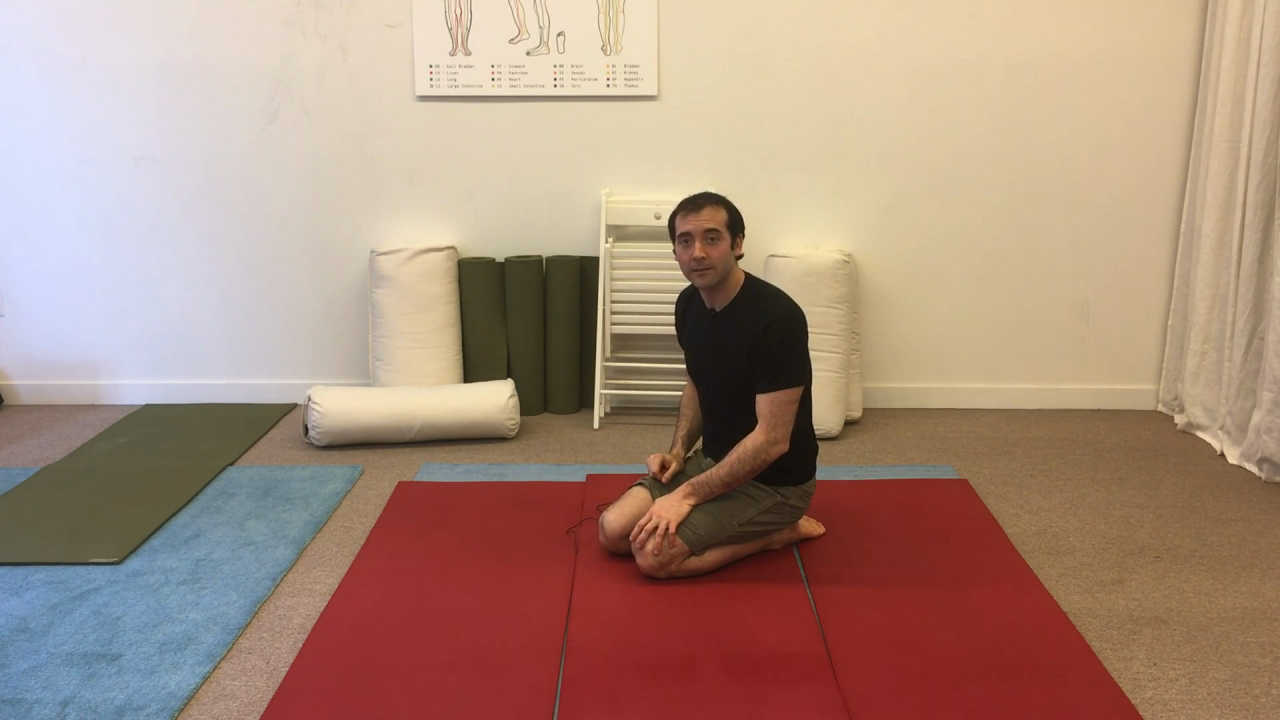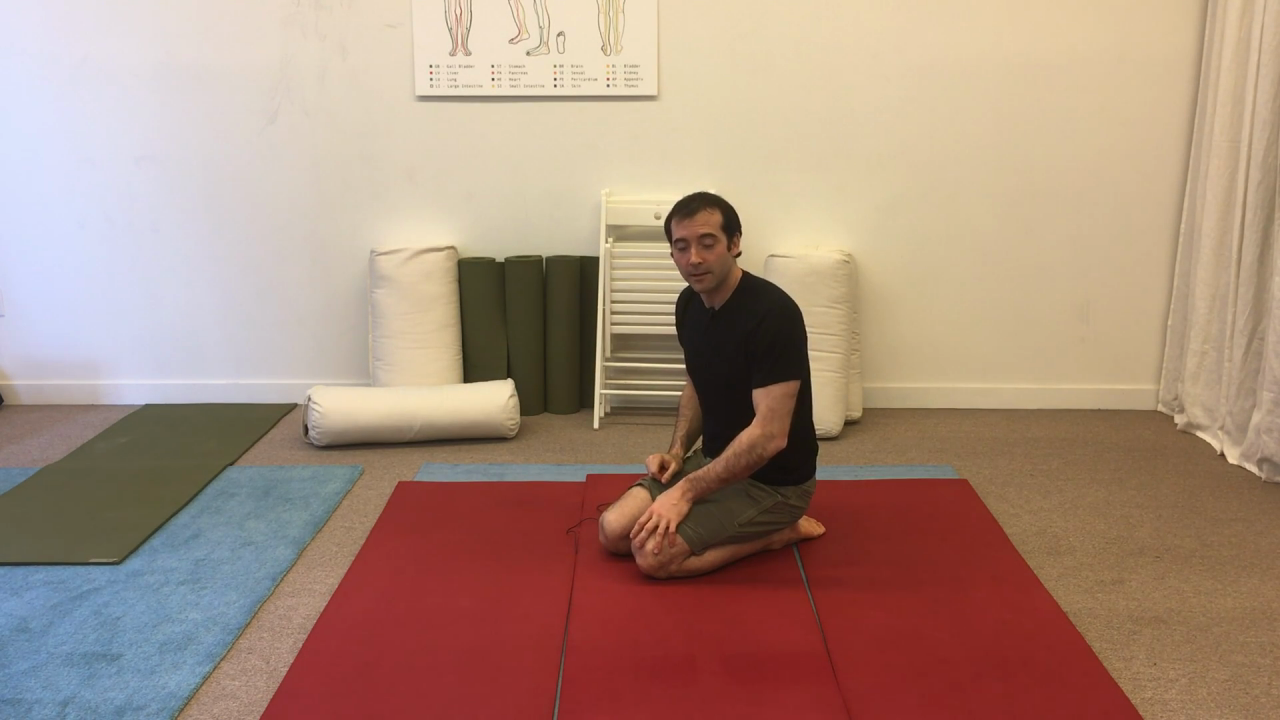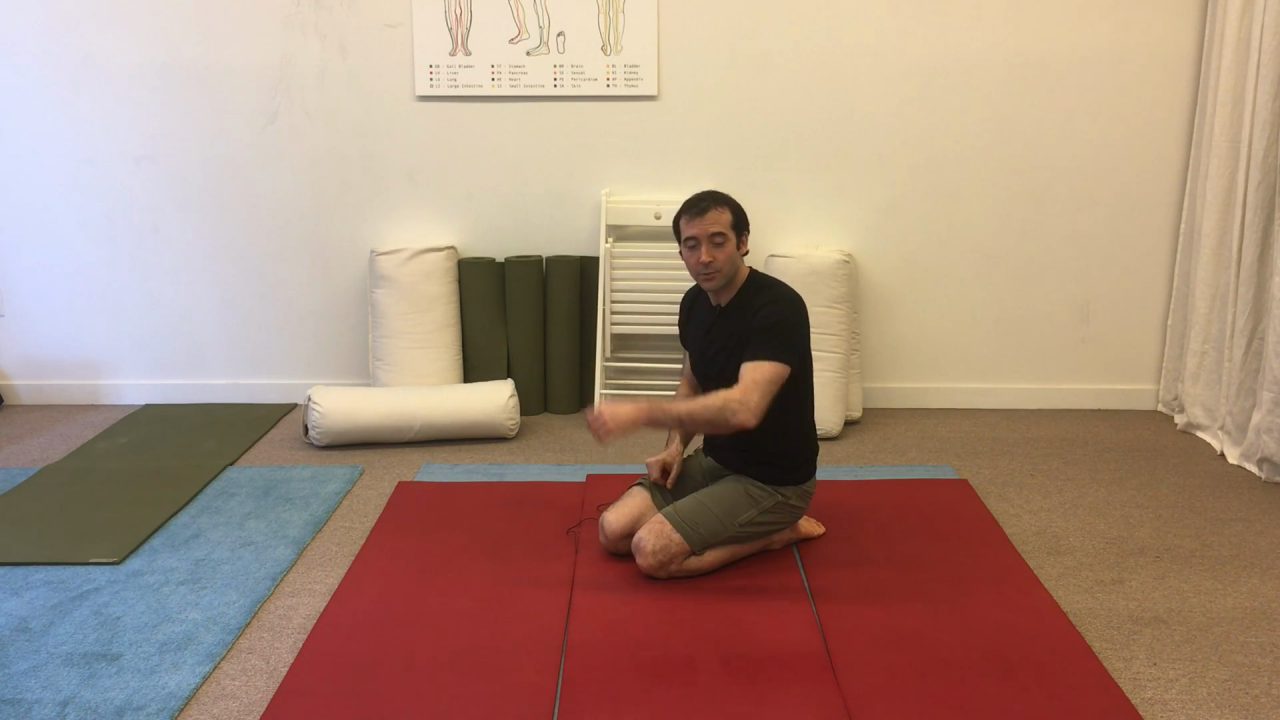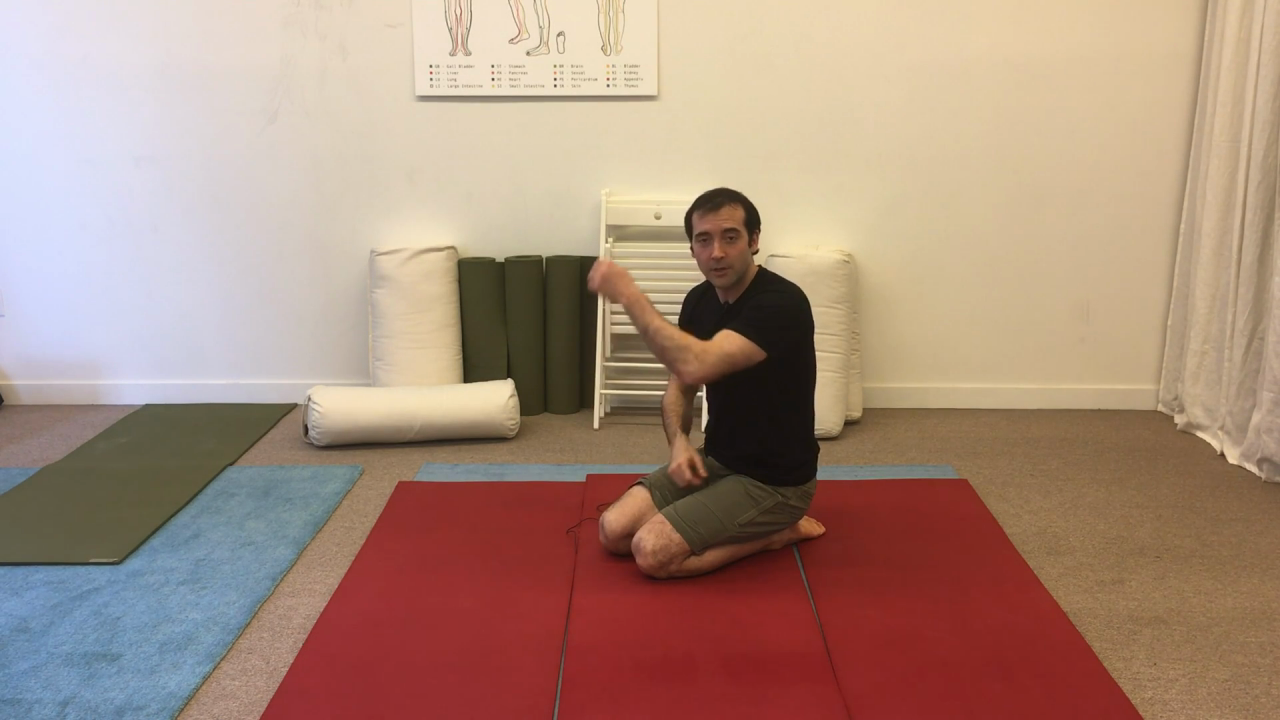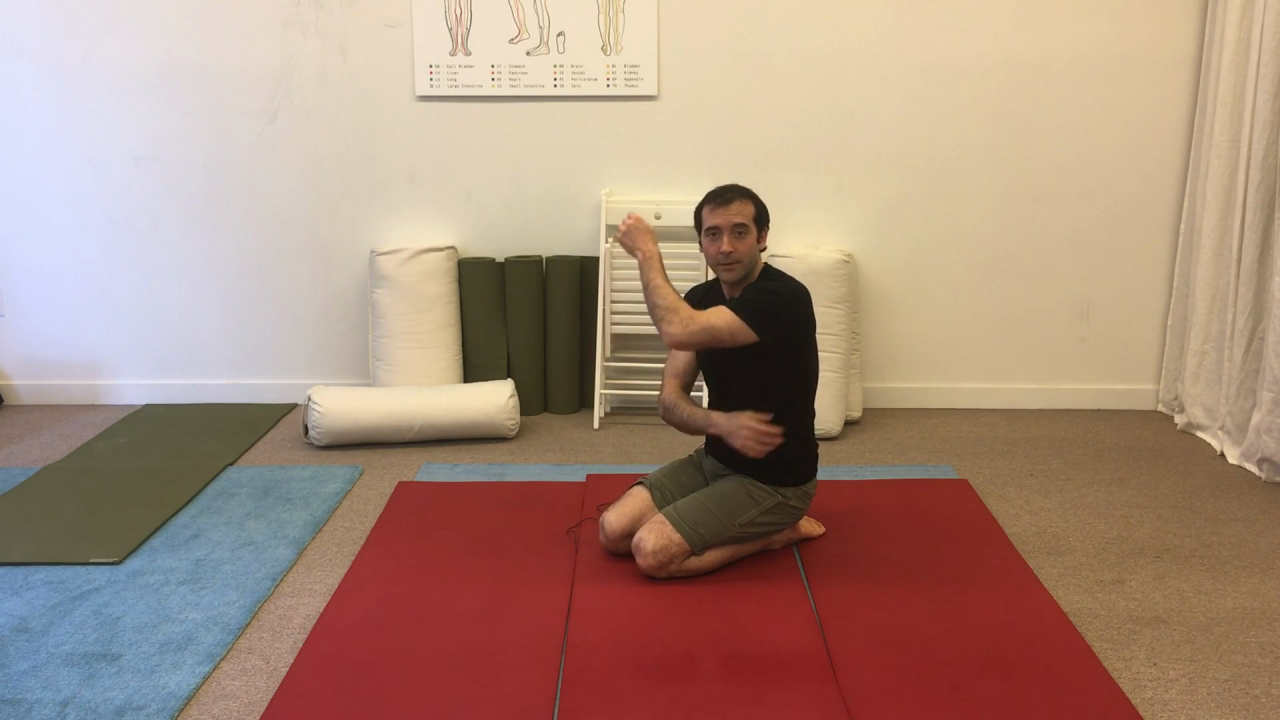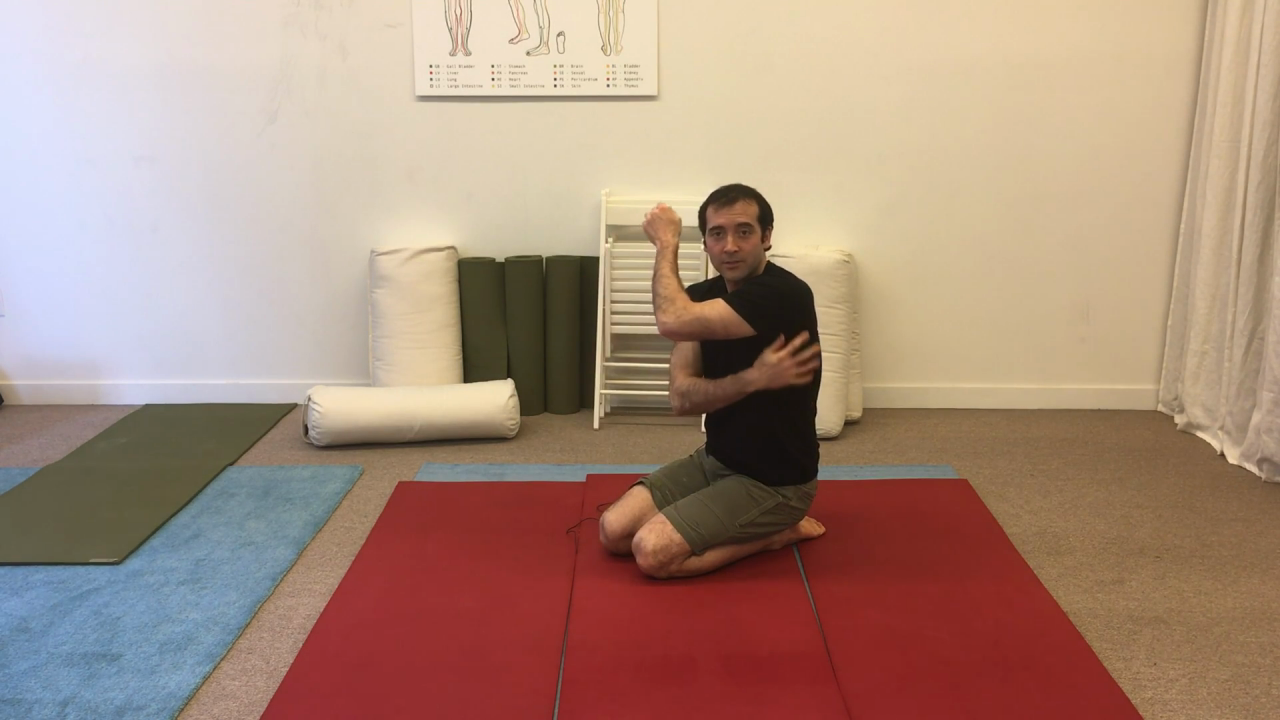
dt=0.3s
person 1, frame 1
left shoulder: (775, 318)
right shoulder: (689, 304)
left elbow: (772, 439)
left wrist: (688, 495)
right wrist: (678, 450)
left hip: (772, 481)
right hip: (715, 459)
left knee: (653, 554)
right knee: (614, 531)
left ankle: (777, 531)
right ankle: (749, 526)
person 1, frame 2
left shoulder: (772, 314)
right shoulder: (690, 303)
left elbow: (768, 436)
left wrist: (687, 493)
right wrist: (677, 451)
left hip: (772, 481)
right hip: (717, 461)
left knee: (653, 552)
right knee: (614, 531)
left ankle: (779, 531)
right ankle: (761, 529)
person 1, frame 3
left shoulder: (777, 308)
right shoulder: (694, 302)
left elbow: (744, 410)
left wrist: (640, 412)
right wrist: (675, 448)
left hip: (772, 480)
right hip: (715, 460)
left knee: (652, 552)
right knee: (614, 532)
left ankle: (779, 530)
right ankle: (753, 527)
person 1, frame 4
left shoulder: (781, 304)
right shoulder: (699, 302)
left elbow: (697, 366)
right elbow: (679, 389)
left wrist: (628, 295)
right wrist: (678, 443)
left hip: (773, 481)
right hip: (718, 460)
left knee: (652, 553)
right knee: (614, 532)
left ankle: (778, 531)
right ankle: (752, 528)
person 1, frame 5
left shoulder: (782, 298)
right shoulder: (700, 300)
left elbow: (679, 332)
right elbow: (670, 398)
left wrist: (647, 251)
right wrist: (723, 423)
left hip: (773, 481)
right hip: (717, 458)
left knee: (652, 552)
right knee: (614, 531)
left ankle: (778, 531)
right ankle: (757, 526)
person 1, frame 6
left shoulder: (784, 296)
right shoulder: (702, 298)
left elbow: (672, 320)
right elbow: (681, 398)
left wrist: (666, 242)
right wrist: (756, 379)
left hip: (774, 482)
right hip: (715, 459)
left knee: (652, 552)
right knee: (615, 532)
left ankle: (778, 531)
right ankle: (756, 527)
